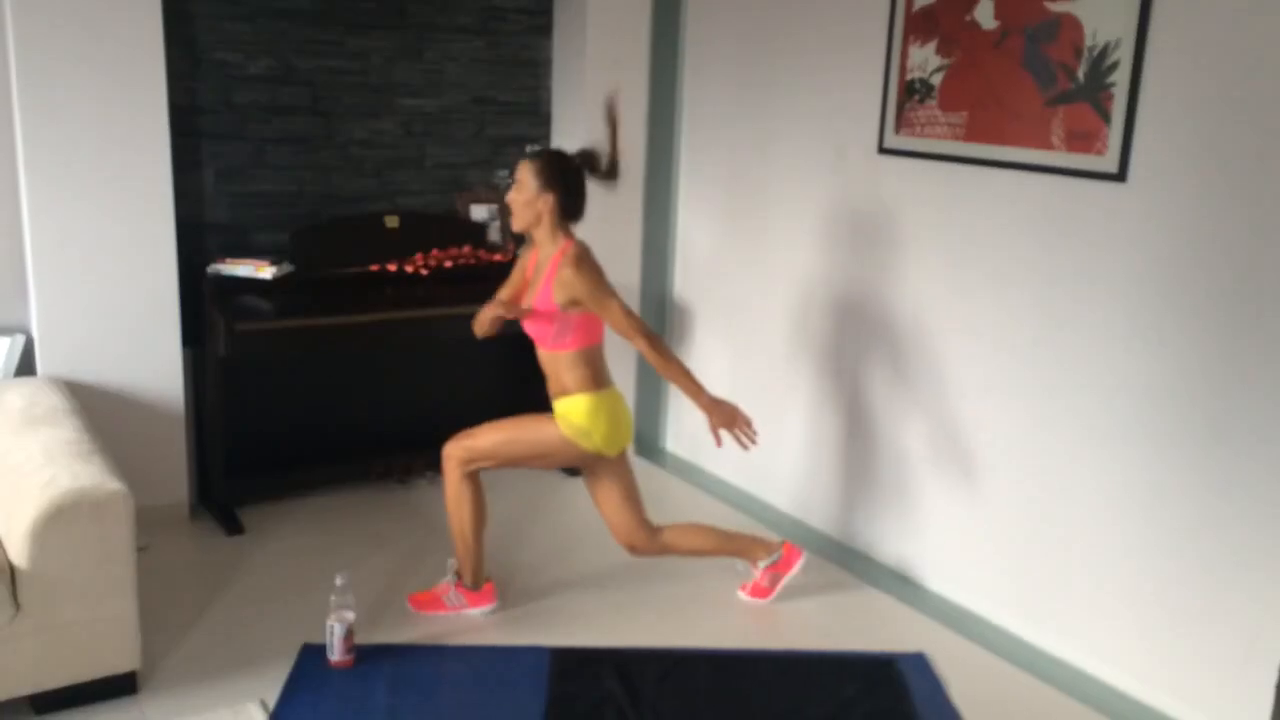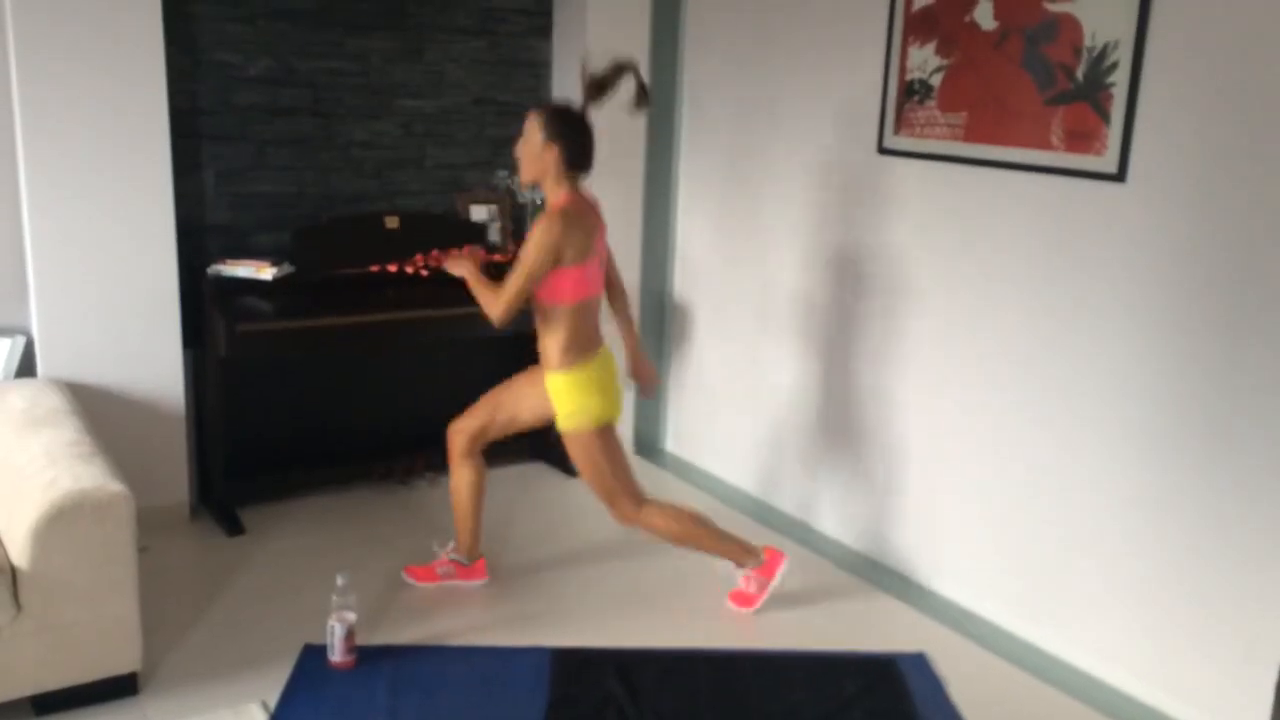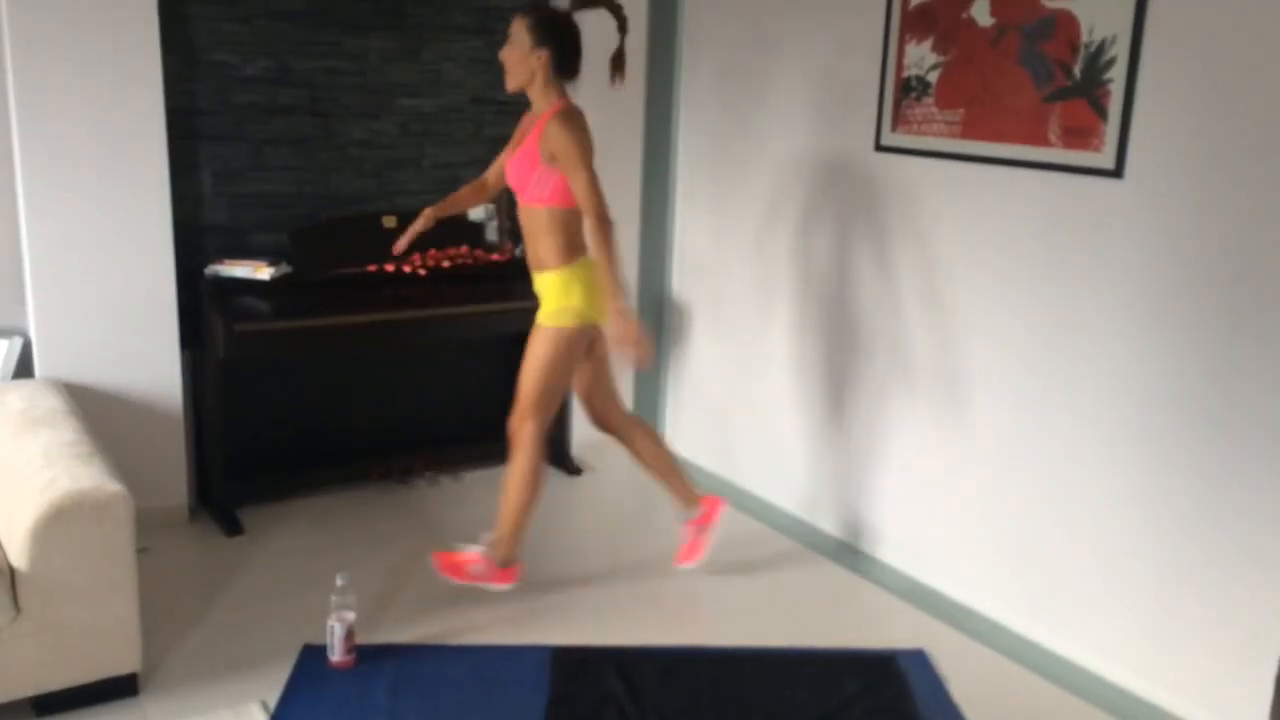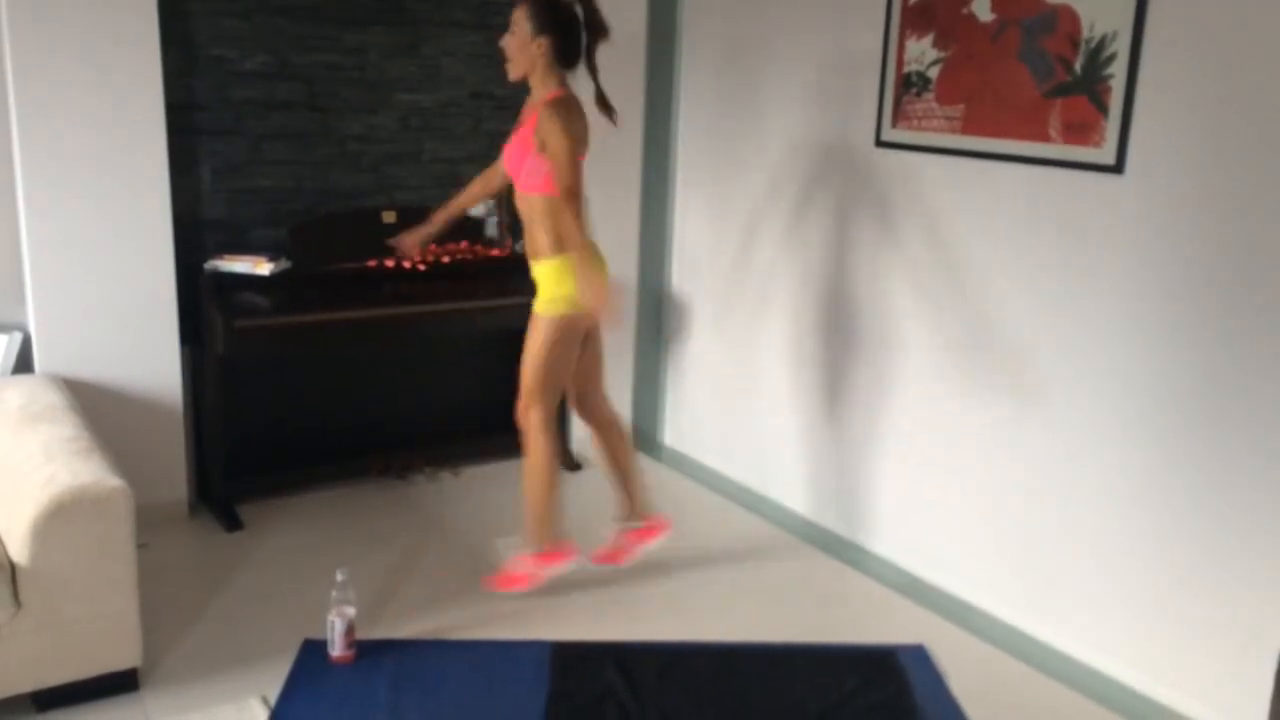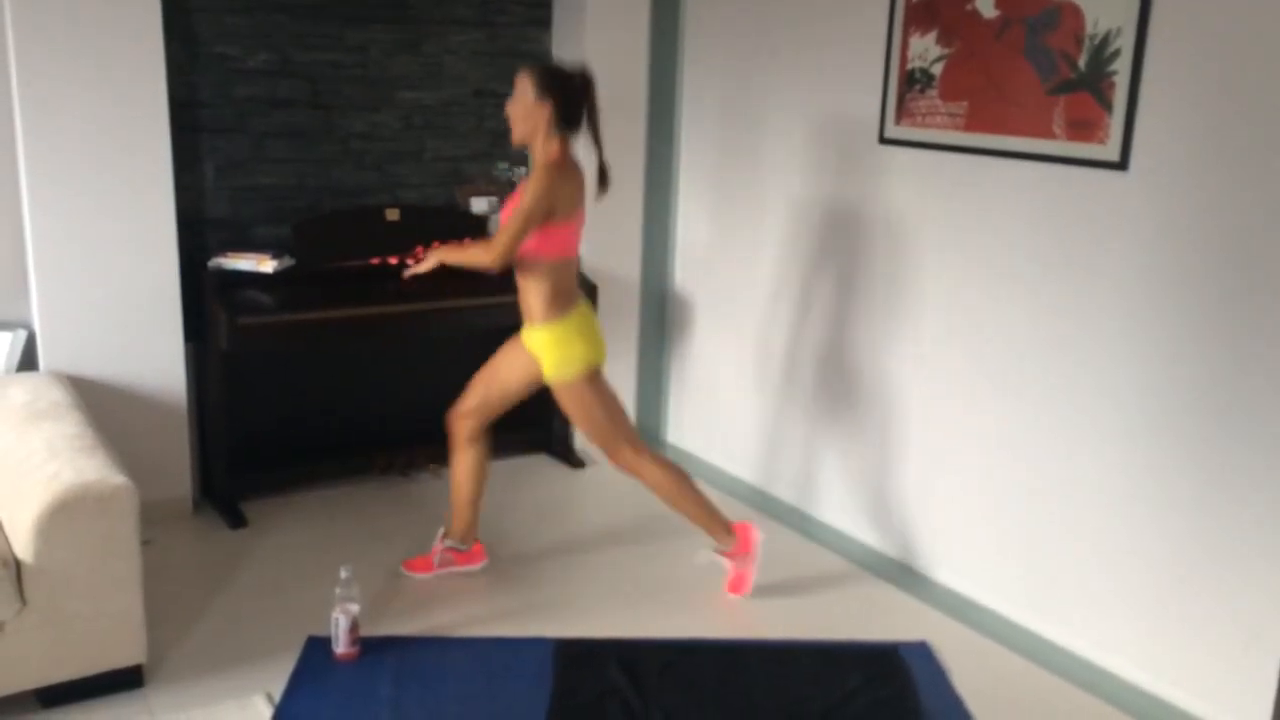
dt=0.7s
person 1, frame 1
left shoulder: (572, 267)
right shoulder: (533, 254)
left elbow: (642, 338)
right elbow: (486, 322)
left wrist: (706, 402)
right wrist: (494, 310)
left hip: (587, 419)
right hip: (588, 413)
left knee: (457, 457)
right knee: (640, 539)
left ankle: (471, 587)
right ankle: (772, 555)
person 1, frame 2
left shoulder: (557, 224)
right shoulder: (581, 211)
left elbow: (502, 310)
right elbow: (612, 284)
left wrist: (471, 272)
right wrist: (634, 350)
left hip: (578, 384)
right hip: (563, 375)
left knee: (629, 509)
right knee: (462, 435)
left ankle: (755, 560)
right ankle: (465, 558)
person 1, frame 3
left shoulder: (561, 123)
right shoulder: (536, 121)
left elbow: (595, 213)
right elbow: (487, 183)
left wrist: (613, 303)
right wrist: (430, 214)
left hip: (572, 291)
right hip: (559, 289)
left knee: (526, 423)
right knee: (605, 413)
left ankle: (499, 559)
right ankle: (695, 508)
person 1, frame 4
left shoulder: (554, 110)
right shoulder: (541, 106)
left elbow: (567, 194)
right elbow: (499, 174)
left wrist: (588, 278)
right wrist: (434, 224)
left hip: (566, 281)
right hip: (565, 279)
left knee: (533, 414)
right knee: (591, 405)
left ankle: (545, 545)
right ankle: (638, 518)
person 1, frame 5
left shoulder: (552, 174)
right shoulder: (555, 170)
left elbow: (495, 254)
left wrist: (439, 255)
left hip: (562, 340)
right hip: (546, 335)
left knee: (628, 457)
right knee: (464, 419)
left ankle: (732, 540)
right ankle: (459, 542)
